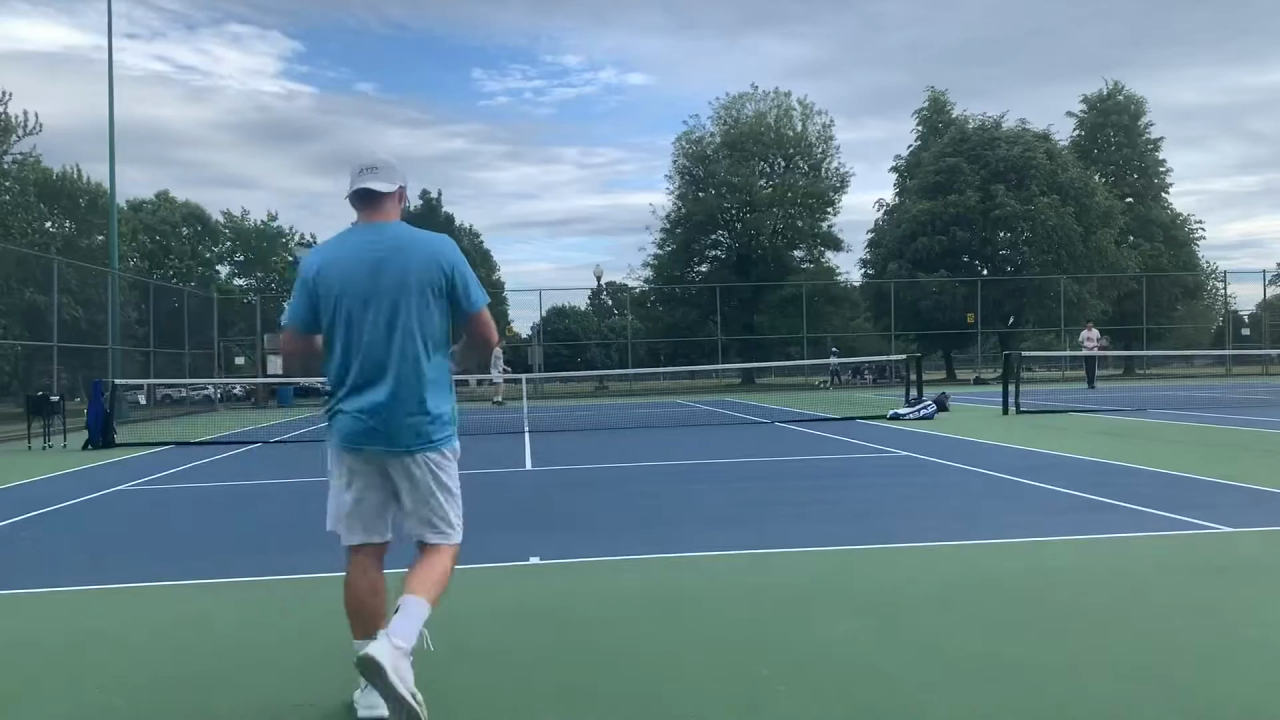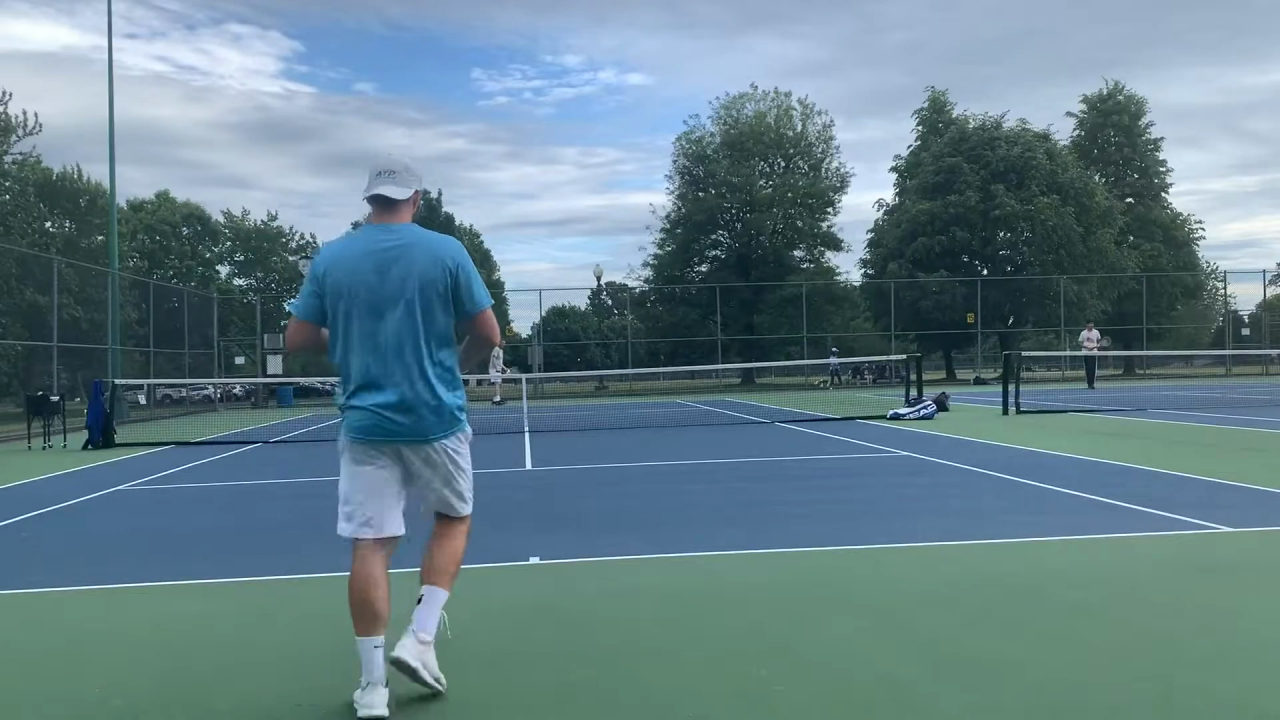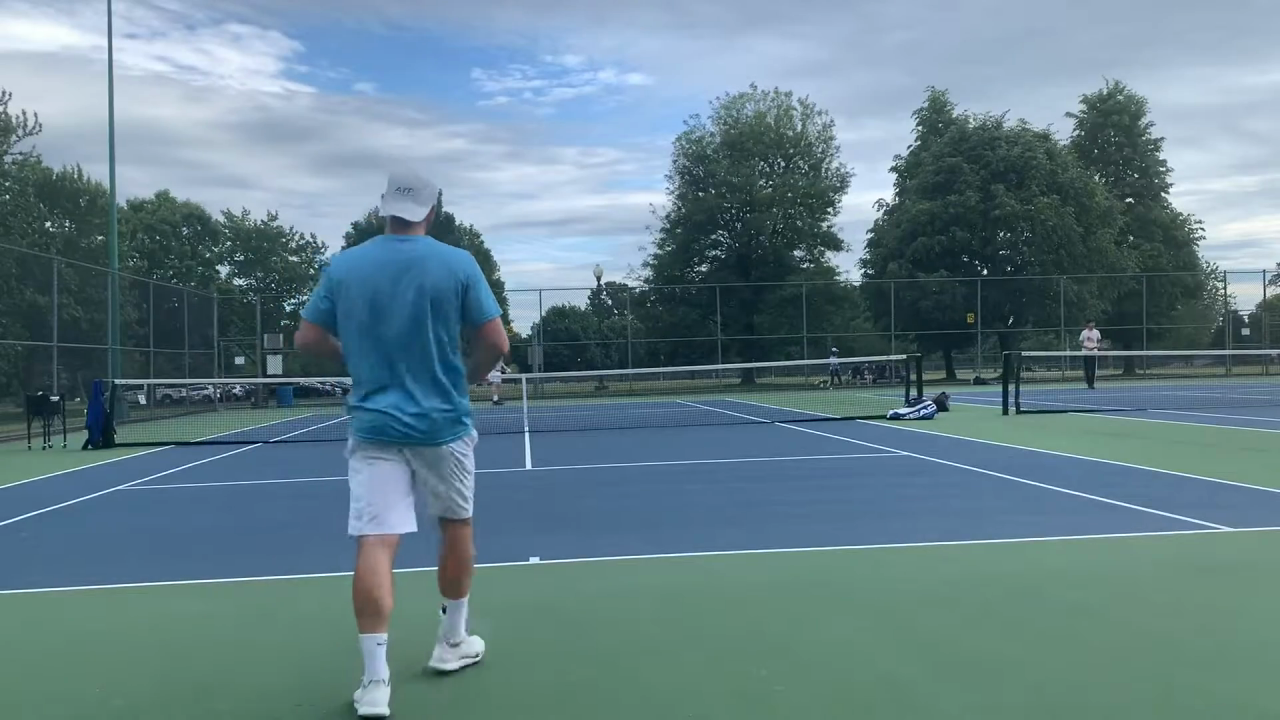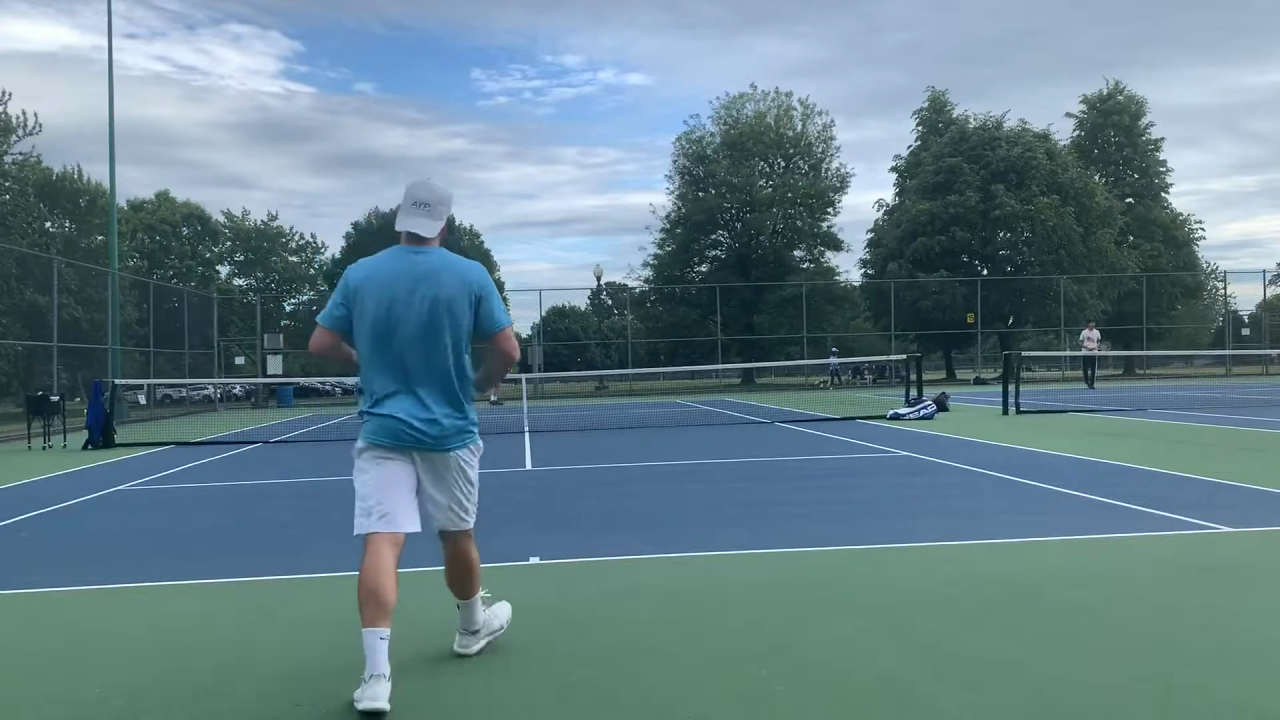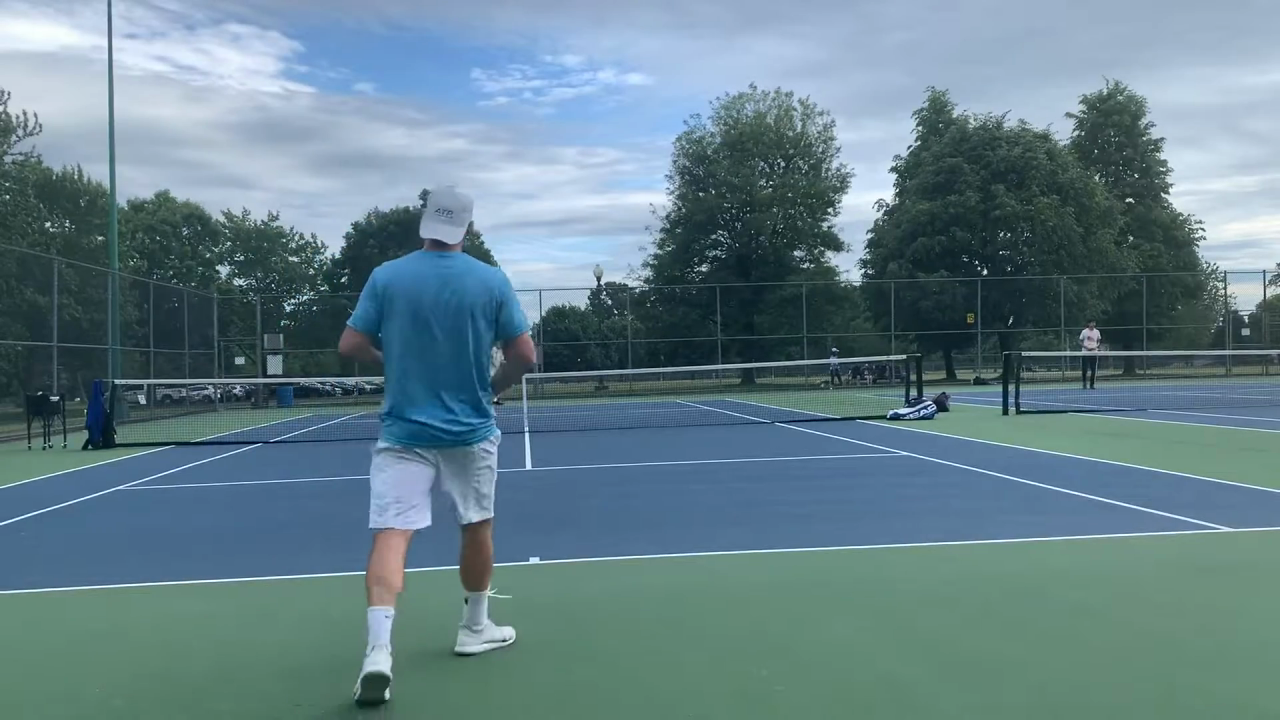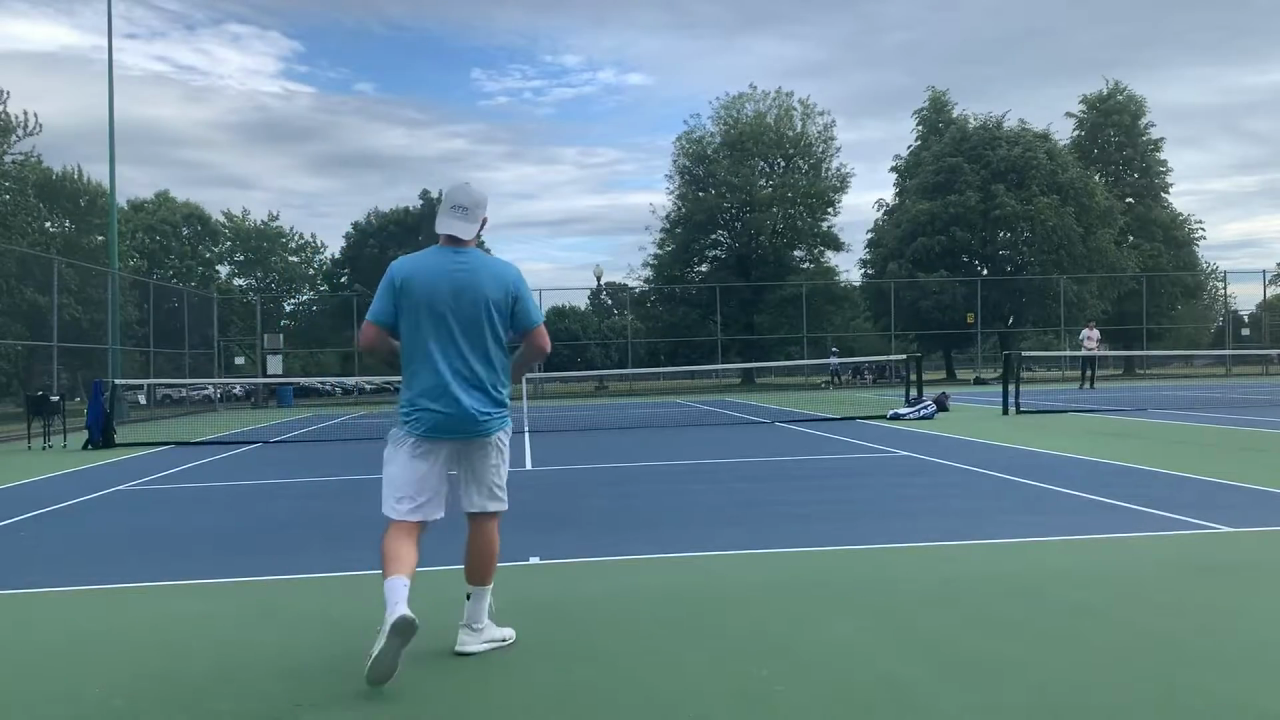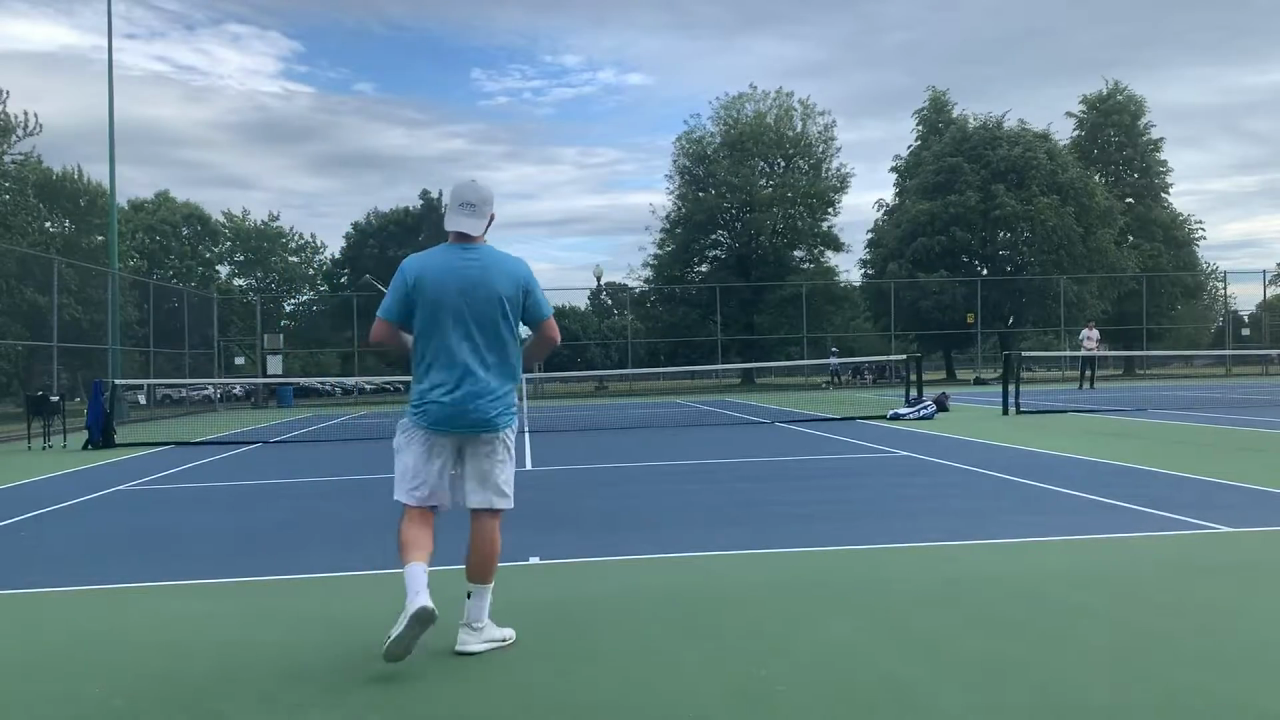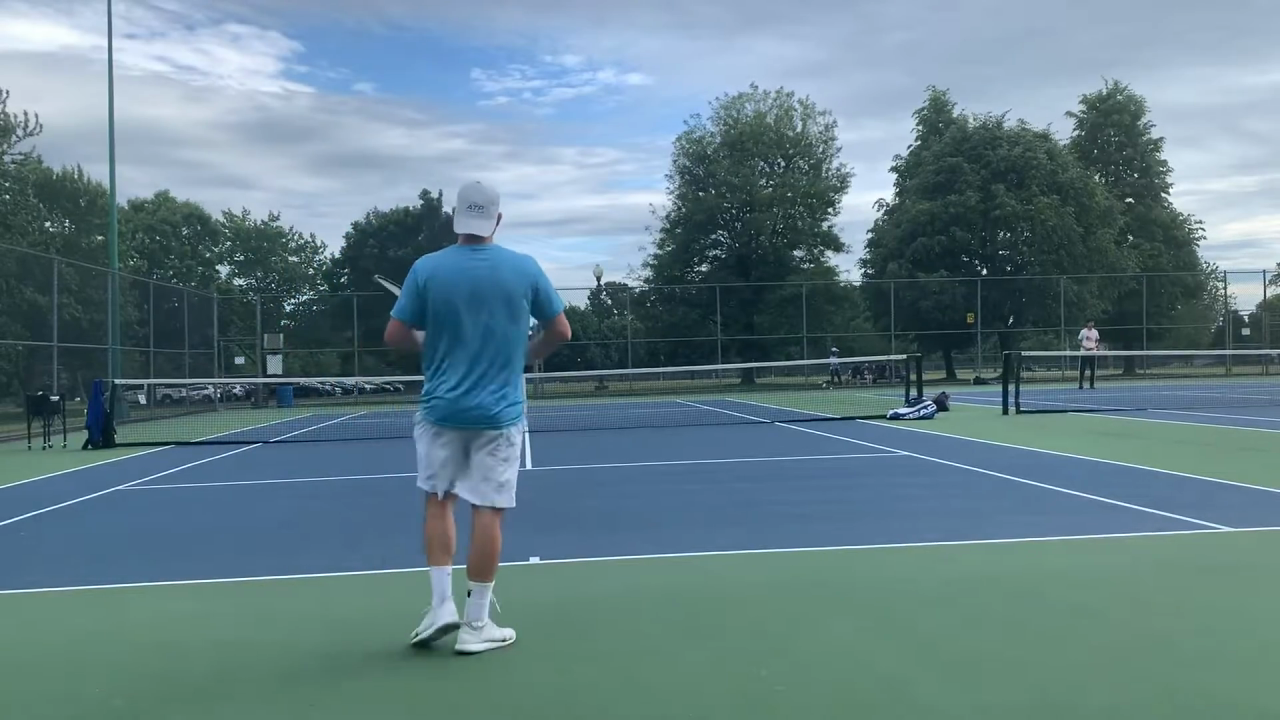
dt=0.1s
person 1, frame 1
left shoulder: (318, 261)
right shoulder: (440, 250)
left elbow: (292, 349)
right elbow: (486, 335)
left hip: (354, 430)
right hip: (425, 428)
left knee: (364, 551)
right knee: (437, 549)
right ankle: (390, 643)
person 1, frame 2
left shoulder: (329, 257)
right shoulder: (446, 251)
left elbow: (297, 338)
right elbow: (488, 334)
left hip: (365, 423)
right hip: (437, 419)
left knee: (371, 545)
right knee: (453, 521)
right ankle: (419, 639)
person 1, frame 3
left shoulder: (344, 265)
right shoulder: (458, 264)
left elbow: (306, 338)
right elbow: (497, 342)
right wrist: (468, 378)
left hip: (374, 427)
right hip: (443, 425)
left knee: (376, 544)
right knee: (456, 527)
right ankle: (450, 642)
person 1, frame 4
left shoulder: (359, 274)
right shoulder: (471, 276)
left elbow: (321, 344)
right elbow: (508, 351)
right wrist: (477, 387)
left hip: (383, 431)
right hip: (451, 431)
left knee: (382, 543)
right knee: (457, 537)
left ankle: (376, 675)
right ankle: (472, 629)
person 1, frame 5
left shoulder: (386, 275)
right shoulder: (491, 280)
left elbow: (351, 346)
right elbow: (525, 355)
left hip: (403, 430)
right hip: (470, 429)
left knee: (391, 535)
right knee: (475, 525)
left ankle: (379, 650)
right ankle: (475, 627)
person 1, frame 6
left shoulder: (403, 270)
right shoulder: (505, 275)
left elbow: (369, 339)
right elbow: (540, 346)
left hip: (420, 420)
right hip: (485, 419)
left knee: (403, 525)
right knee: (483, 518)
left ankle: (397, 609)
right ankle: (475, 626)
person 1, frame 7
left shoulder: (414, 268)
right shoulder: (514, 271)
left elbow: (380, 335)
right elbow: (550, 337)
left hip: (431, 414)
right hip: (492, 415)
left knee: (417, 512)
right knee: (486, 515)
left ankle: (418, 598)
right ankle: (475, 624)
person 1, frame 8
left shoulder: (426, 268)
right shoulder: (525, 268)
left elbow: (394, 335)
right elbow: (561, 332)
left hip: (441, 409)
right hip: (499, 411)
left knee: (438, 501)
right knee: (488, 512)
left ankle: (442, 604)
right ankle: (475, 624)
